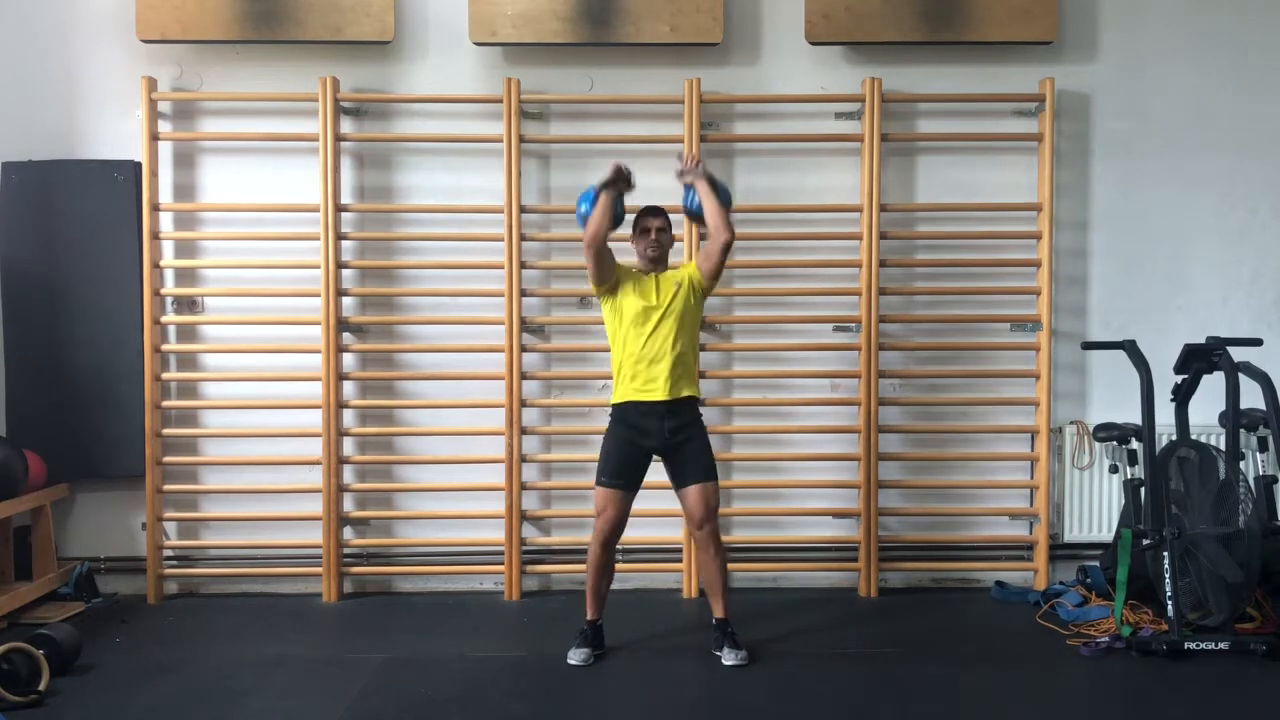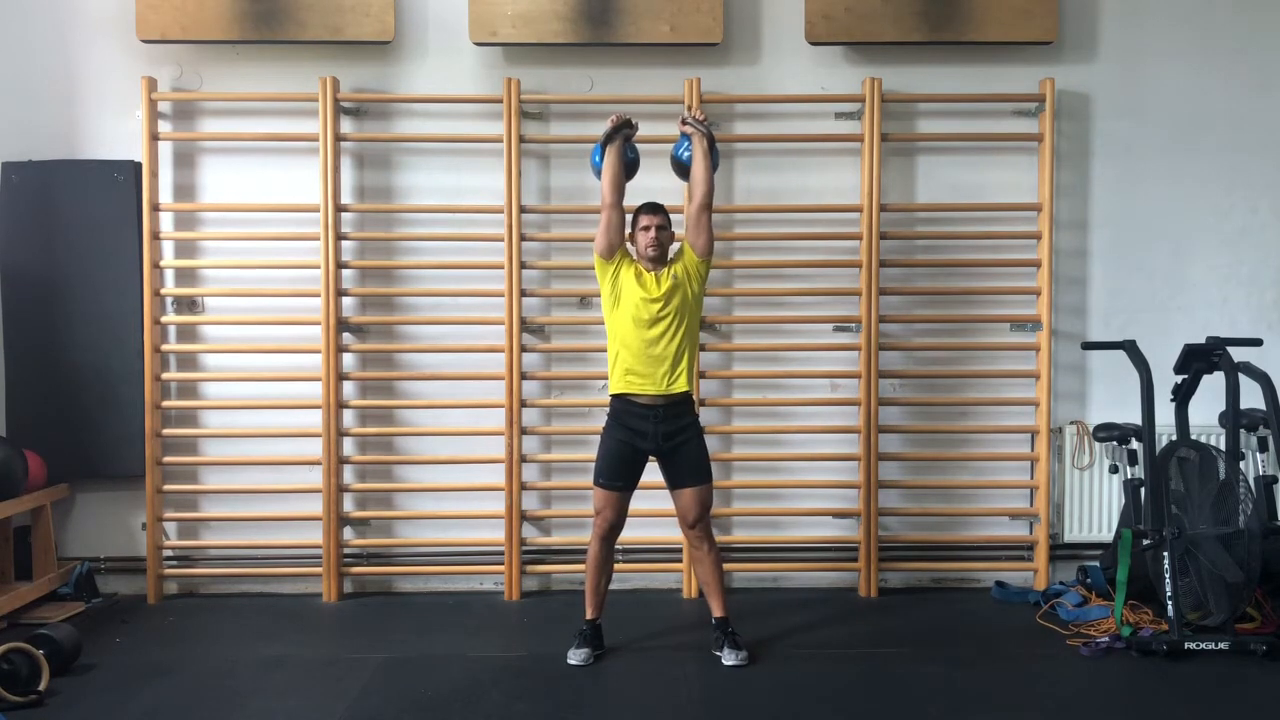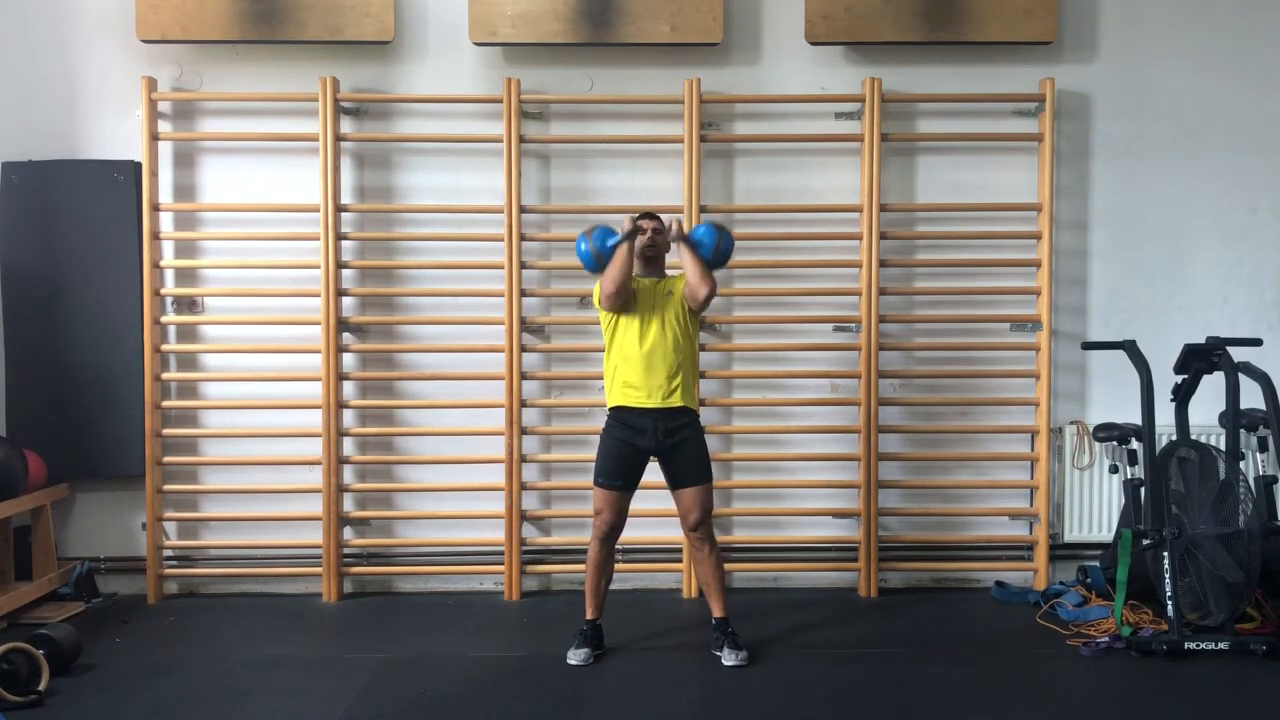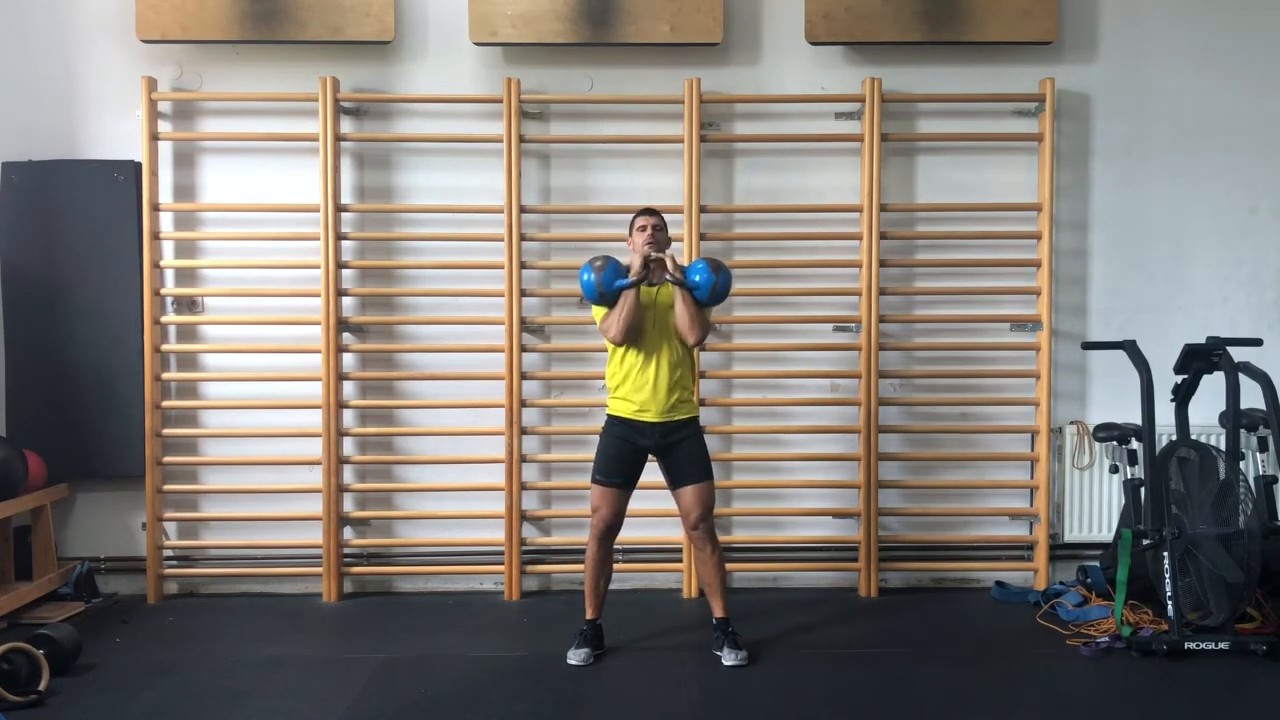
dt=0.7s
person 1, frame 1
left shoulder: (688, 282)
right shoulder: (616, 285)
left elbow: (723, 238)
right elbow: (592, 243)
left wrist: (701, 183)
right wrist: (611, 191)
left hip: (683, 414)
right hip: (629, 415)
left knee: (705, 525)
right knee: (606, 527)
left ankle: (722, 628)
right ankle: (592, 628)
person 1, frame 2
left shoulder: (690, 272)
right shoulder: (616, 273)
left elbow: (700, 204)
right elbow: (610, 204)
left wrist: (699, 138)
right wrist: (615, 141)
left hip: (679, 416)
right hip: (626, 415)
left knee: (698, 527)
right knee: (605, 527)
left ankle: (722, 627)
right ankle: (591, 628)
person 1, frame 3
left shoulder: (680, 286)
right shoulder: (612, 283)
left elbow: (703, 291)
right elbow: (613, 288)
left wrist: (681, 241)
right wrist: (626, 241)
left hip: (679, 420)
right hip: (626, 419)
left knee: (699, 528)
right knee: (604, 528)
left ankle: (722, 628)
right ankle: (591, 628)
person 1, frame 4
left shoulder: (685, 287)
left elbow: (695, 336)
right elbow: (617, 335)
left wrist: (677, 280)
right wrist: (634, 278)
left hip: (679, 423)
right hip: (625, 422)
left knee: (701, 528)
right knee: (602, 528)
left ankle: (722, 628)
right ankle: (591, 628)
